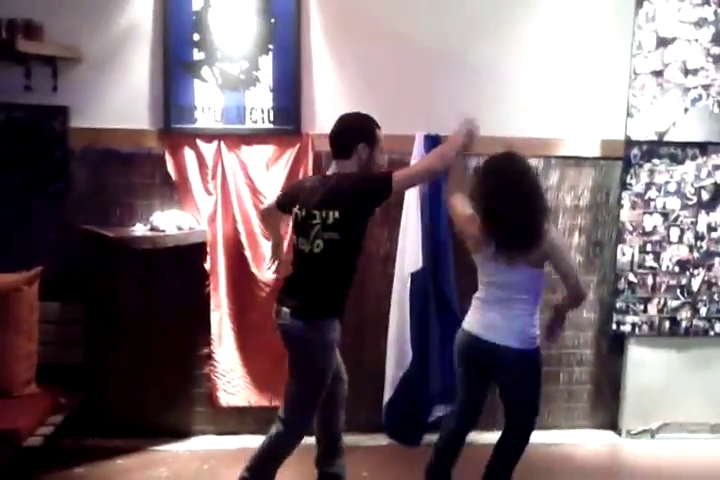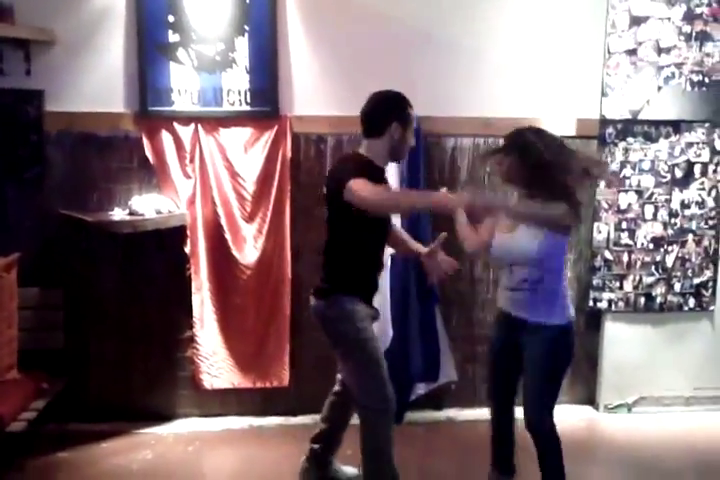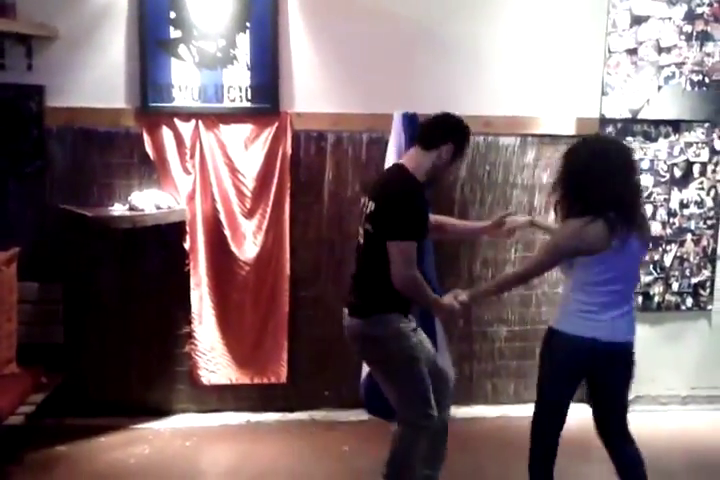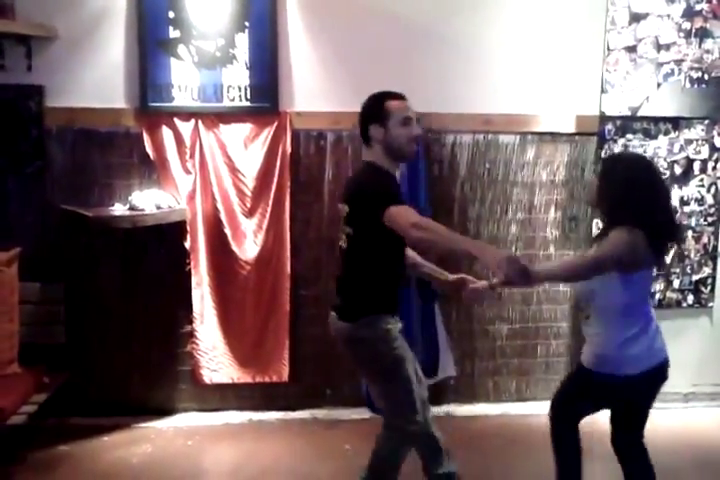
dt=0.5s
person 1, frame 1
left shoulder: (304, 188)
right shoulder: (360, 188)
left elbow: (268, 212)
right elbow: (432, 167)
left wrist: (280, 250)
right wrist: (462, 133)
left hip: (296, 311)
right hip: (313, 321)
left knee: (334, 391)
right knee: (295, 418)
person 1, frame 2
left shoulder: (372, 172)
right shoulder: (346, 170)
left elbow: (385, 227)
right elbow: (373, 203)
left wrist: (423, 252)
right wrist: (439, 202)
left hip: (352, 299)
right hip: (341, 302)
left knee: (350, 385)
right knee: (379, 403)
person 1, frame 3
left shoulder: (396, 183)
right shoulder: (404, 192)
left elbow: (430, 223)
right elbow: (403, 276)
left wrist: (483, 228)
right wrist: (439, 306)
left hip: (384, 315)
right hip: (379, 320)
left knee: (440, 387)
right knee: (421, 415)
person 1, frame 4
left shoulder: (377, 182)
right shoulder: (371, 184)
left elbow: (396, 247)
right elbow: (417, 229)
left wrist: (441, 277)
right wrist: (486, 252)
left hip: (375, 316)
right hip: (366, 322)
left knee: (414, 396)
right knee: (406, 417)
person 2, frame 1
left shoulder: (478, 232)
right shoulder: (544, 240)
left elbow: (454, 196)
right elbow: (578, 293)
right wrist: (558, 313)
left hip: (472, 339)
right hip: (517, 349)
left knee: (462, 417)
right knee: (518, 429)
person 2, frame 2
left shoulder: (558, 209)
right shoulder: (503, 209)
left elbow: (538, 216)
right elbow: (475, 246)
left wrist: (495, 204)
right wrist: (457, 208)
left hip: (549, 327)
right hip: (509, 318)
left knee: (537, 415)
right knee: (499, 400)
person 2, frame 3
left shoulder: (583, 228)
right shoulder: (634, 223)
left elbow: (525, 273)
left wrist: (471, 295)
right wrist: (535, 223)
left hip: (571, 338)
right hip: (619, 342)
left knee: (548, 420)
right knee: (613, 425)
person 2, frame 4
left shoulder: (627, 240)
right shoulder: (615, 238)
left elbow: (582, 268)
right elbow: (564, 265)
left wrist: (534, 274)
right wrist: (496, 280)
left hip: (610, 366)
right hip: (651, 363)
left knee: (562, 415)
right knee: (629, 441)
